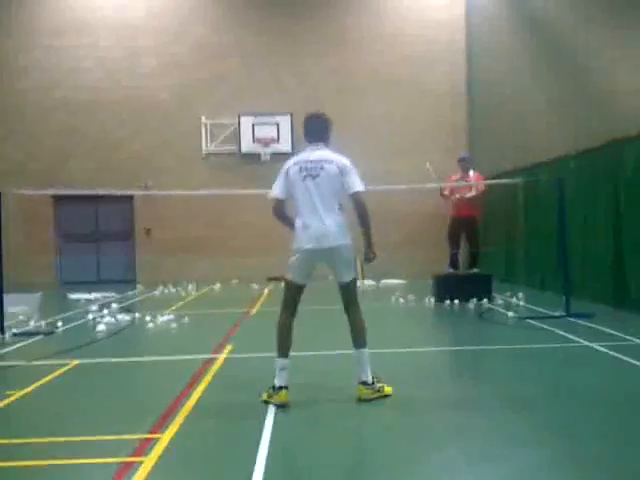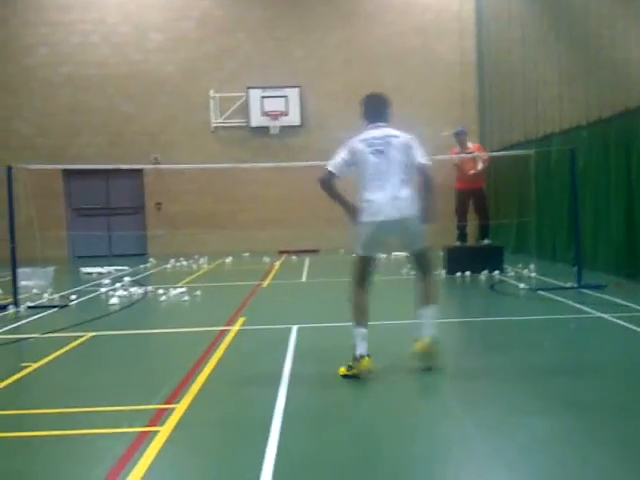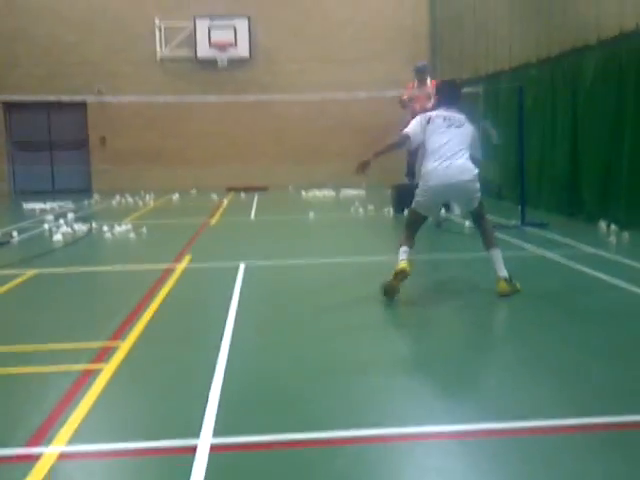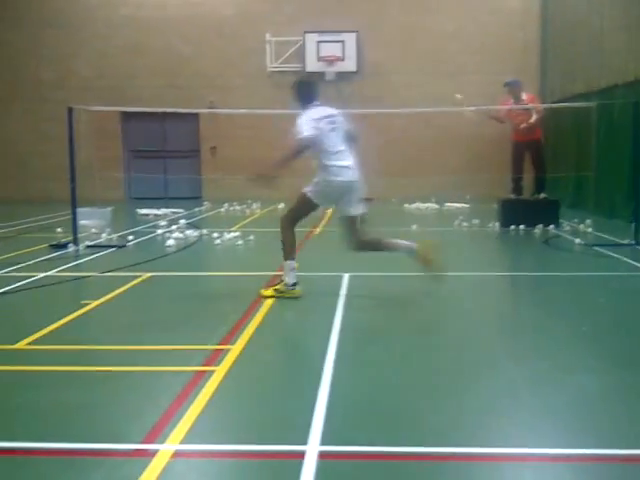
dt=0.7s
person 1, frame 1
left shoulder: (290, 166)
right shoulder: (341, 163)
left elbow: (276, 208)
right elbow: (360, 205)
right wrist: (369, 243)
left hip: (305, 243)
right hip: (338, 242)
left knee: (288, 311)
right knee: (352, 309)
left ankle: (280, 386)
right ankle: (366, 381)
person 1, frame 2
left shoulder: (354, 144)
right shoulder: (406, 139)
left elbow: (325, 180)
right elbow: (426, 177)
left wrist: (347, 206)
right wrist: (425, 209)
left hip: (372, 216)
right hip: (406, 213)
left knee: (360, 284)
right knee: (426, 273)
left ankle: (361, 355)
right ankle: (426, 337)
person 1, frame 3
left shoulder: (427, 118)
right shoulder: (468, 125)
left elbow: (403, 140)
right elbow: (476, 159)
left wrist: (371, 158)
left hip: (434, 180)
right hip: (466, 177)
left knee: (410, 231)
right knee: (482, 224)
left ankle: (402, 264)
right ankle: (504, 278)
person 1, frame 4
left shoulder: (307, 119)
right shoulder: (335, 114)
left elbow: (303, 145)
right elbow: (351, 136)
left wrist: (275, 169)
left hip: (330, 179)
right hip: (351, 177)
left knee: (287, 223)
right knee: (358, 242)
left ankle: (290, 283)
right ankle: (415, 250)
